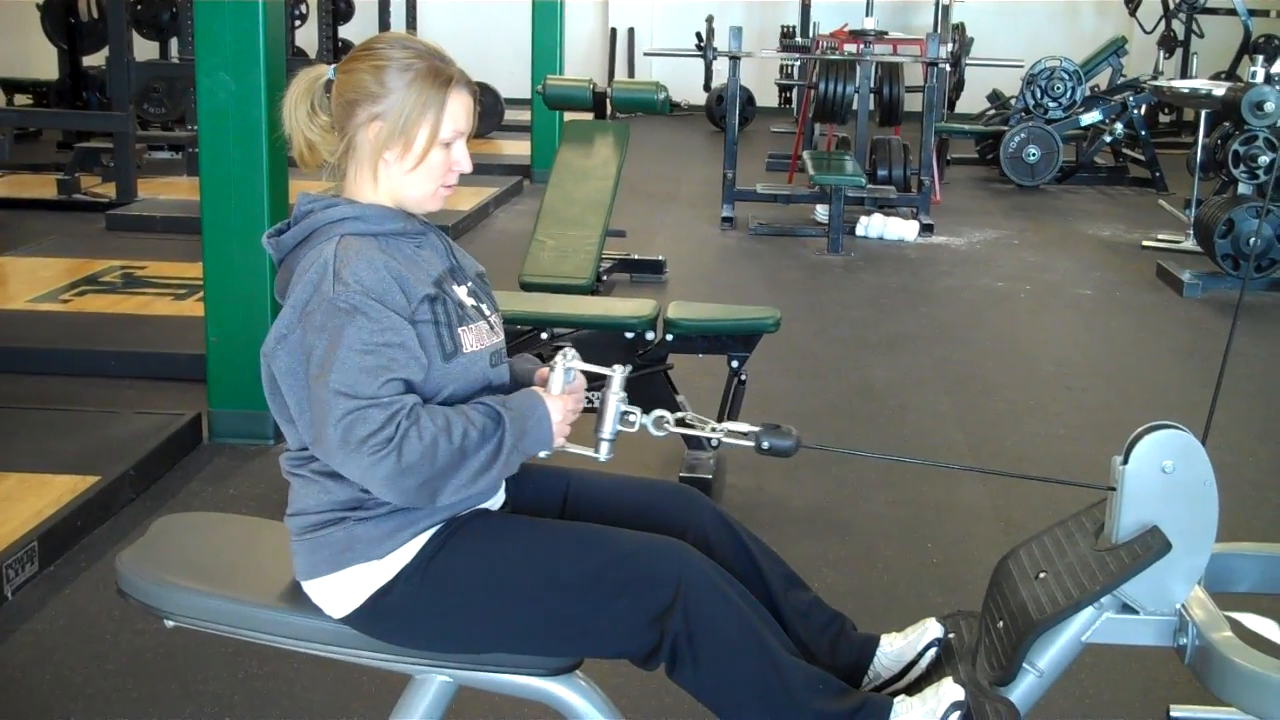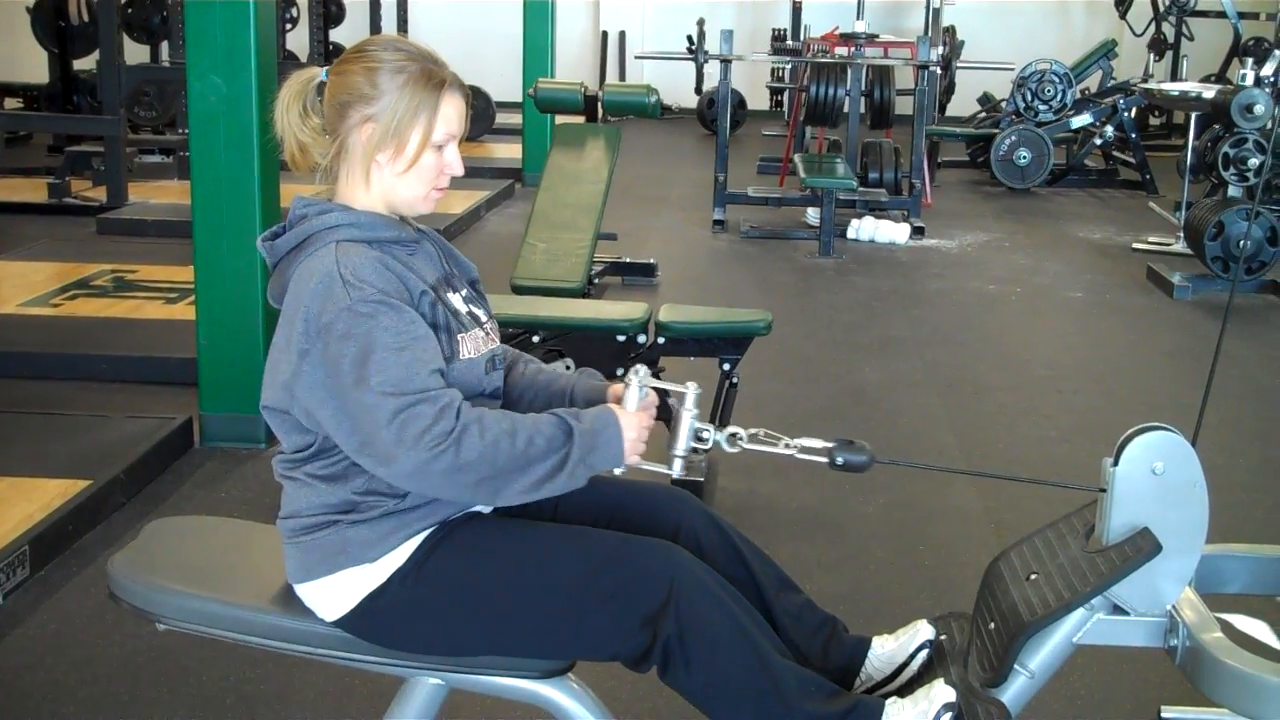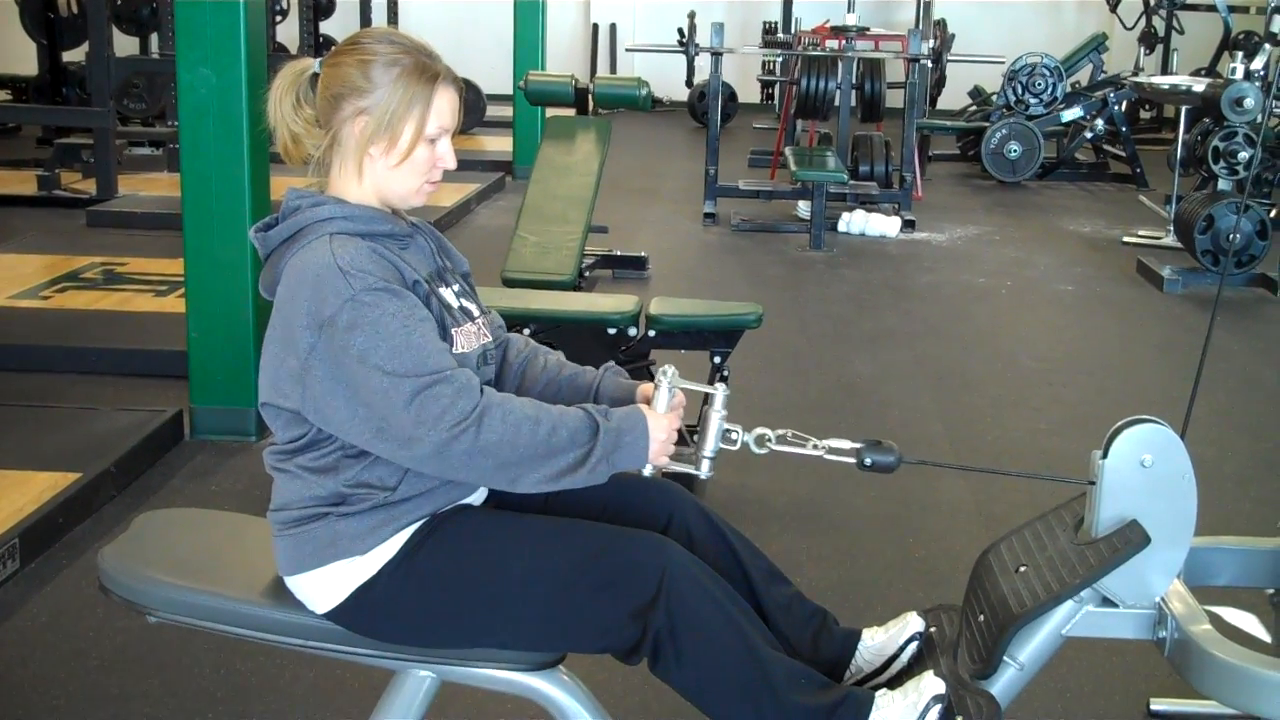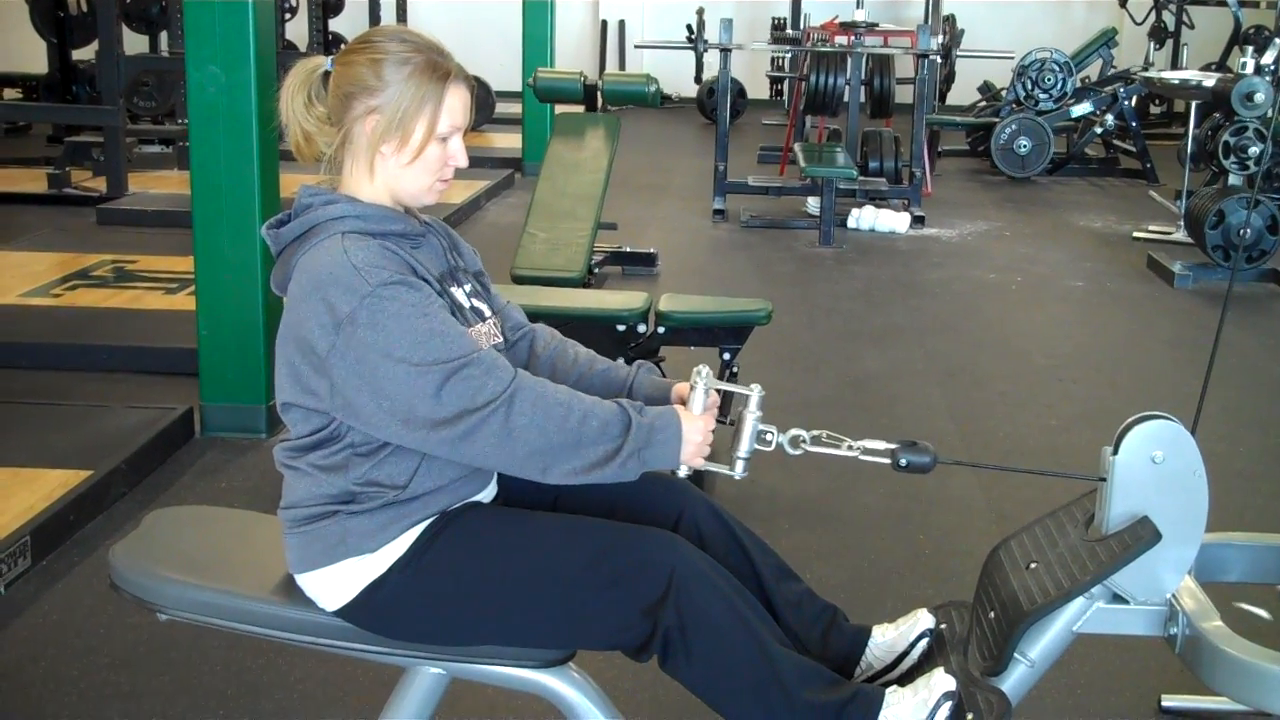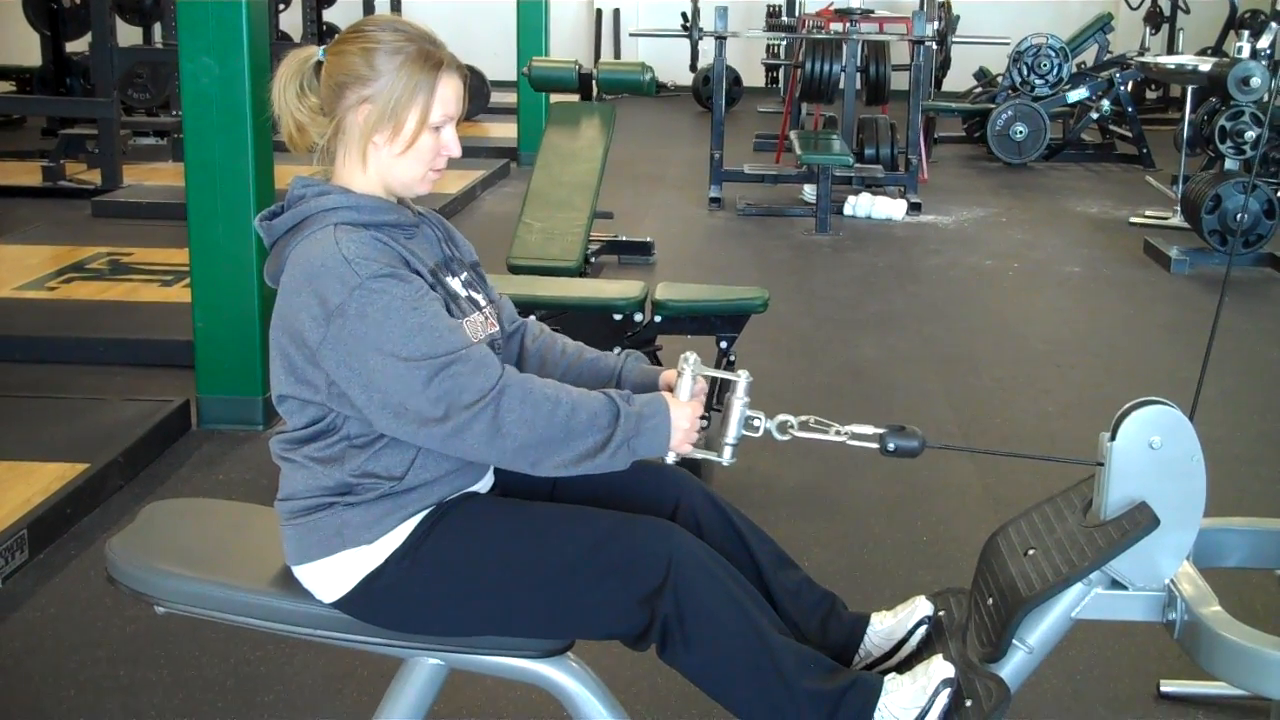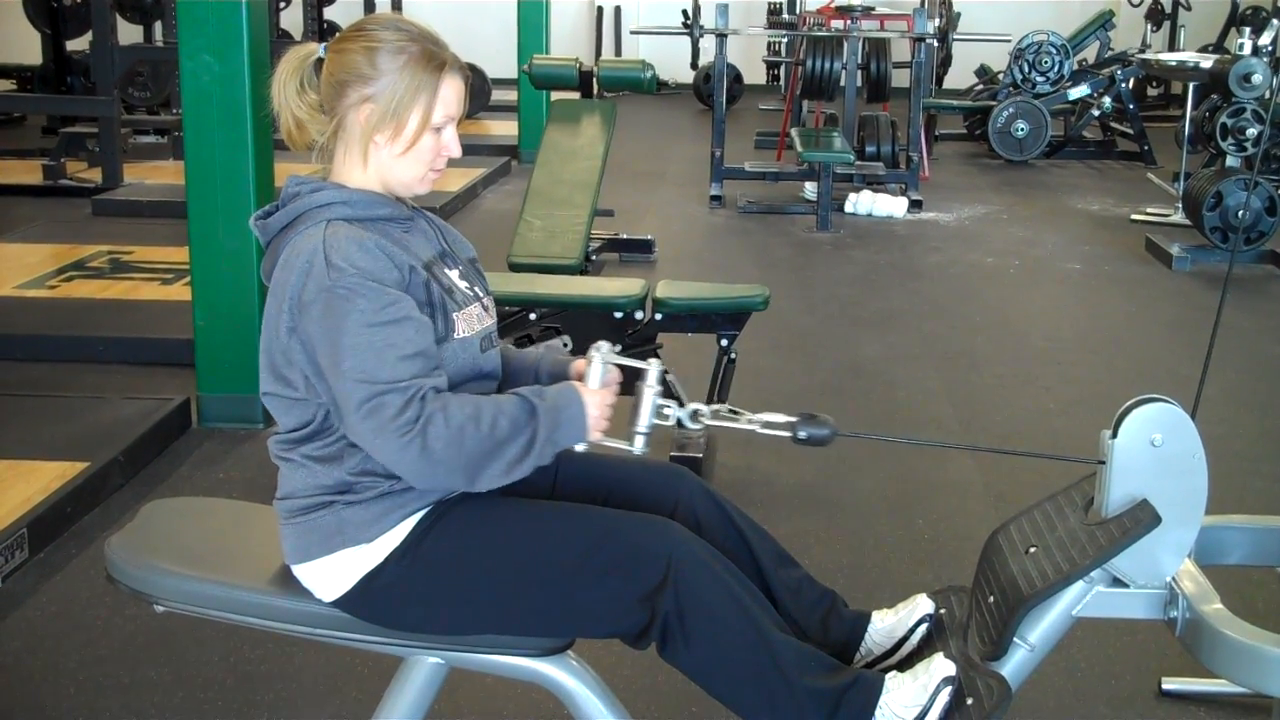
dt=0.5s
person 1, frame 1
left shoulder: (407, 240)
right shoulder: (348, 276)
right elbow: (385, 451)
left wrist: (527, 380)
right wrist: (530, 420)
left hip: (462, 500)
right hip: (390, 555)
left knee: (678, 511)
right knee: (668, 579)
left ankle: (847, 658)
person 1, frame 2
left shoulder: (405, 245)
right shoulder: (344, 286)
left elbow: (488, 374)
right elbow: (436, 445)
left wrist: (593, 396)
right wrist: (598, 436)
left hip: (448, 506)
right hip: (384, 561)
left knee: (671, 515)
right knee: (661, 584)
left ankle: (842, 661)
person 1, frame 3
left shoulder: (401, 239)
right shoulder: (338, 277)
left elbow: (497, 357)
right elbow: (459, 426)
left wrist: (618, 394)
right wrist: (624, 434)
left hip: (442, 493)
right hip: (373, 553)
left knee: (661, 508)
right knee: (652, 574)
left ankle: (830, 654)
person 1, frame 4
left shoulder: (415, 237)
right shoulder: (351, 277)
left elbow: (521, 347)
right elbow: (499, 409)
left wrist: (652, 392)
right wrist: (658, 435)
left hip: (454, 488)
right hip: (384, 551)
left knee: (672, 506)
right knee: (659, 572)
left ankle: (840, 650)
person 1, frame 5
left shoulder: (409, 228)
right shoulder: (344, 267)
left elbow: (512, 343)
right elbow: (486, 405)
left wrist: (639, 379)
right wrist: (646, 420)
left hip: (454, 477)
right hip: (381, 540)
left knee: (670, 494)
right knee: (660, 561)
left ankle: (841, 639)
person 1, frame 6
left shoulder: (401, 225)
right shoulder: (340, 263)
right elbow: (417, 436)
left wrist: (553, 373)
right wrist: (560, 412)
left hip: (455, 481)
right hip: (381, 537)
left knee: (673, 493)
right knee: (660, 559)
left ankle: (843, 638)
